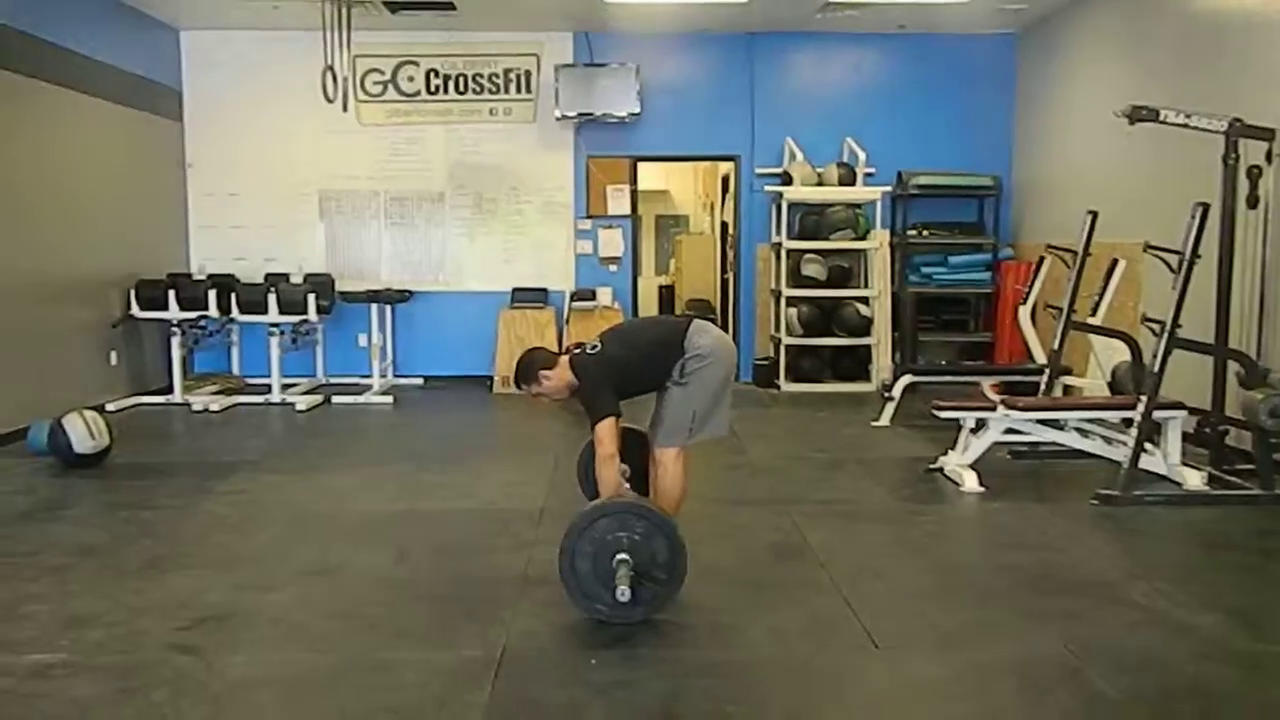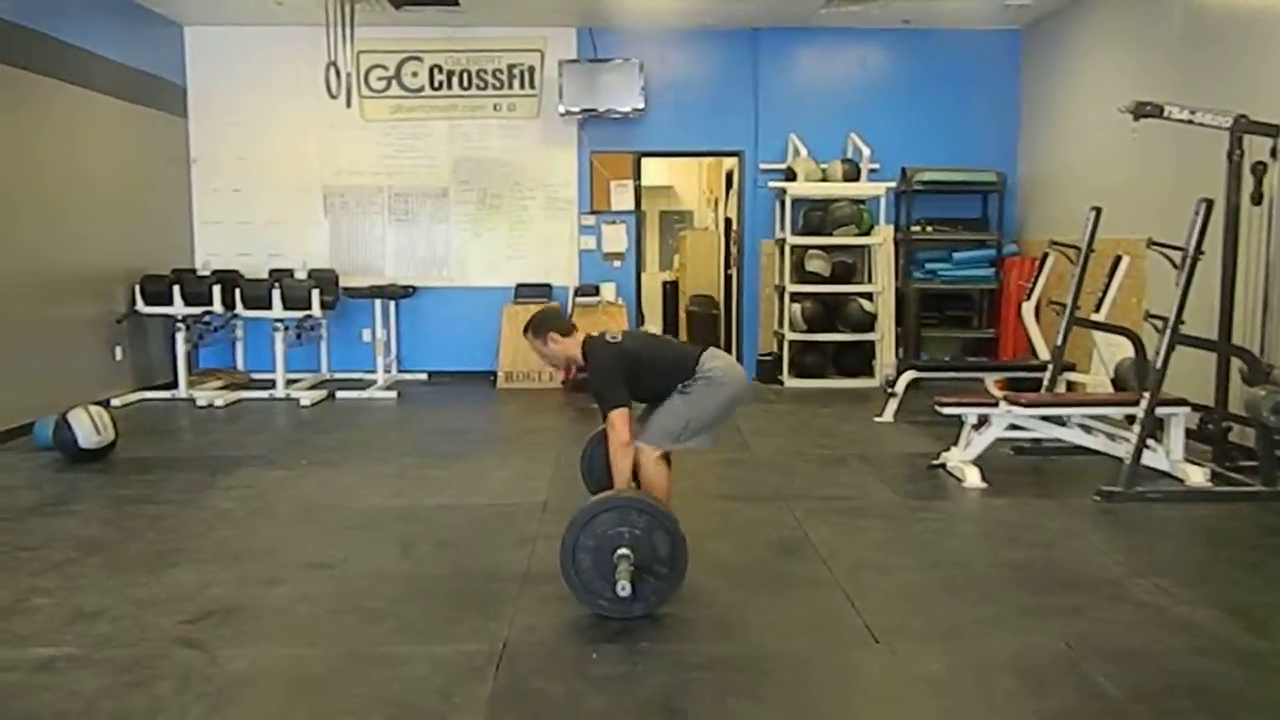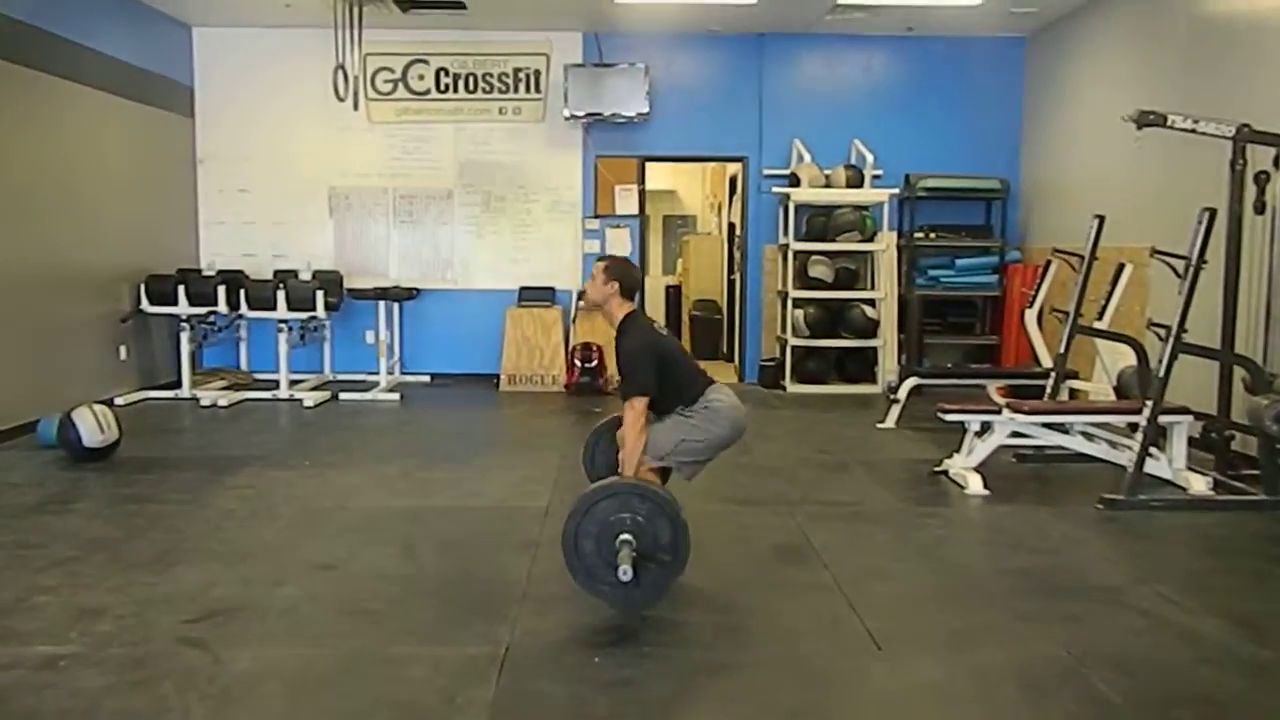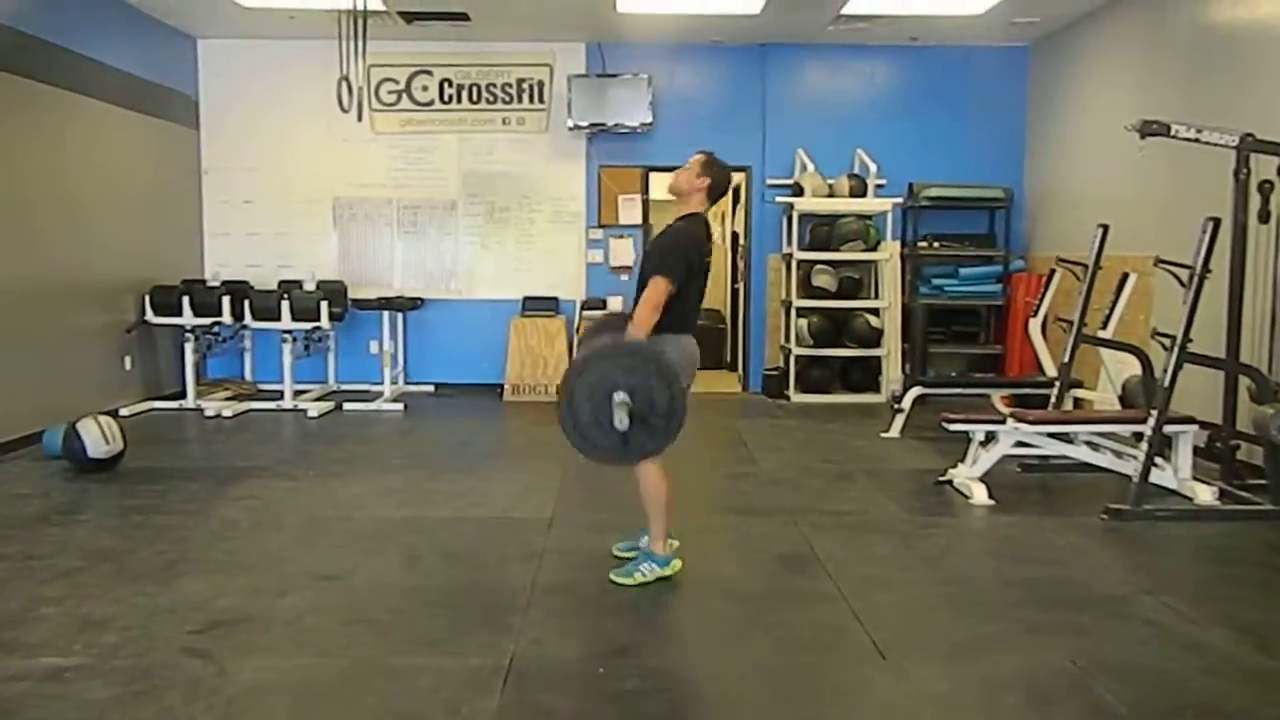
dt=0.7s
person 1, frame 1
left shoulder: (592, 378)
right shoulder: (586, 363)
left elbow: (606, 451)
right elbow: (610, 423)
right wrist: (615, 480)
left hip: (701, 351)
right hip: (702, 344)
left knee: (666, 449)
right knee: (661, 443)
person 1, frame 2
left shoulder: (601, 365)
right shoulder: (601, 348)
left elbow: (620, 437)
left hip: (716, 377)
right hip: (709, 371)
left knee: (646, 449)
right knee: (644, 437)
person 1, frame 3
left shoulder: (635, 342)
right shoulder: (637, 330)
left elbow: (636, 417)
right wrist: (628, 436)
left hip: (715, 413)
right hip: (709, 407)
left knee: (636, 460)
right knee: (626, 440)
person 1, frame 4
left shoulder: (687, 234)
right shoulder: (686, 230)
left elbow: (655, 296)
left hip: (665, 350)
right hip: (659, 347)
left knee: (644, 453)
left ankle: (658, 553)
right ankle: (655, 535)
